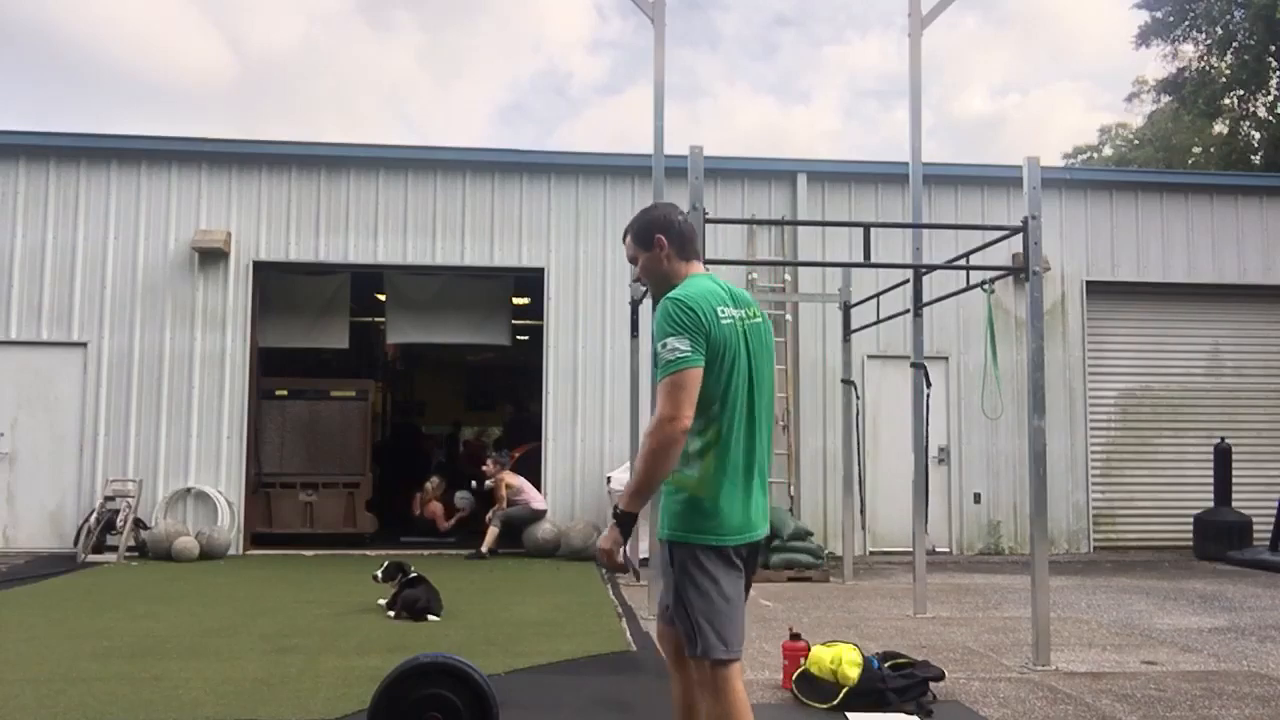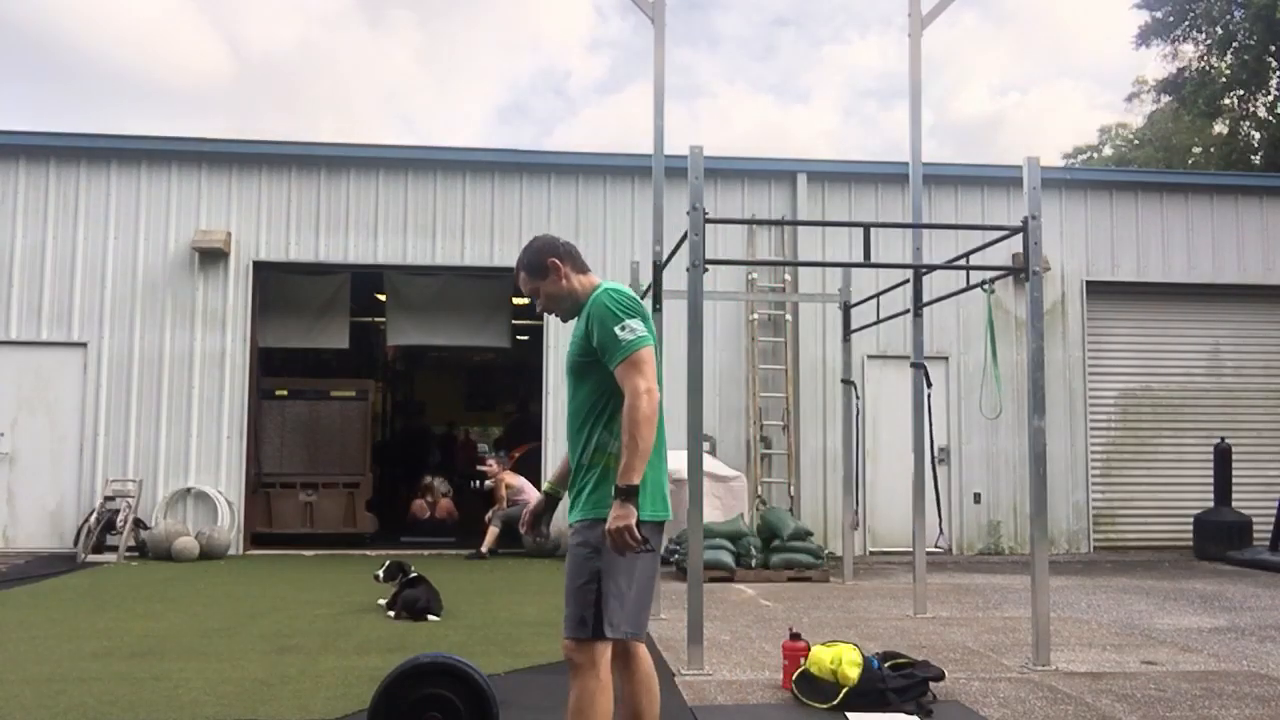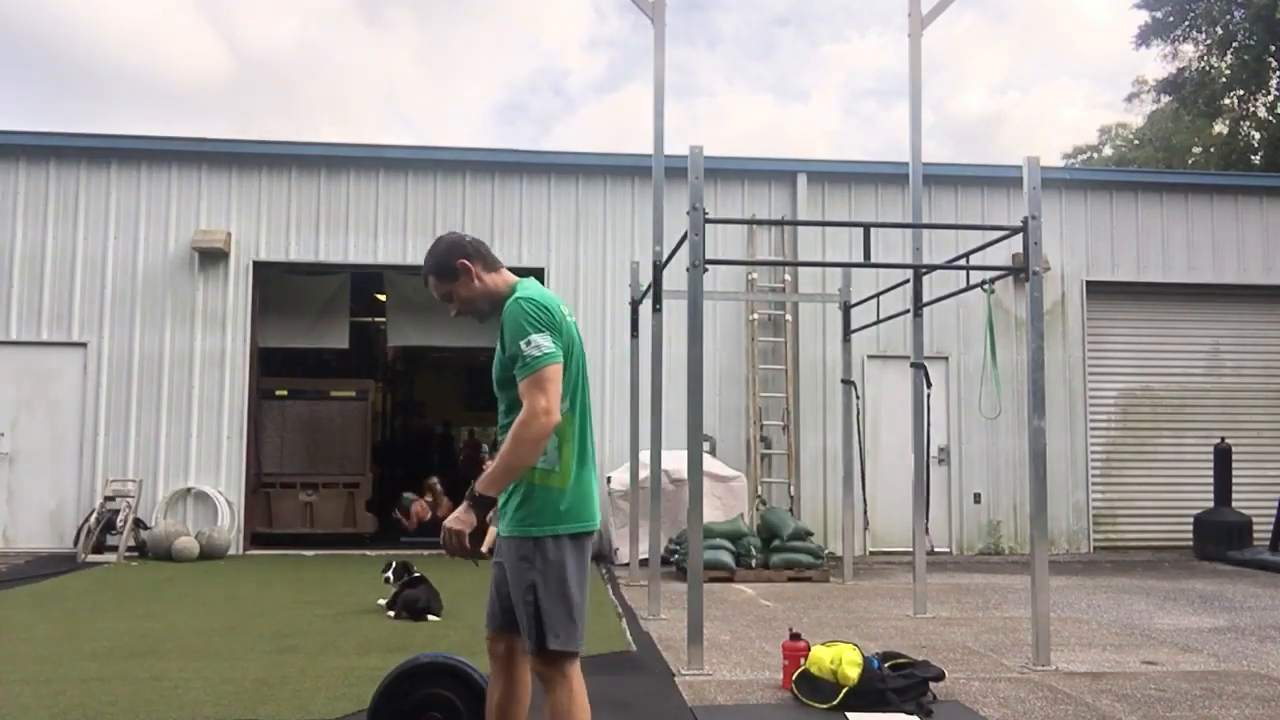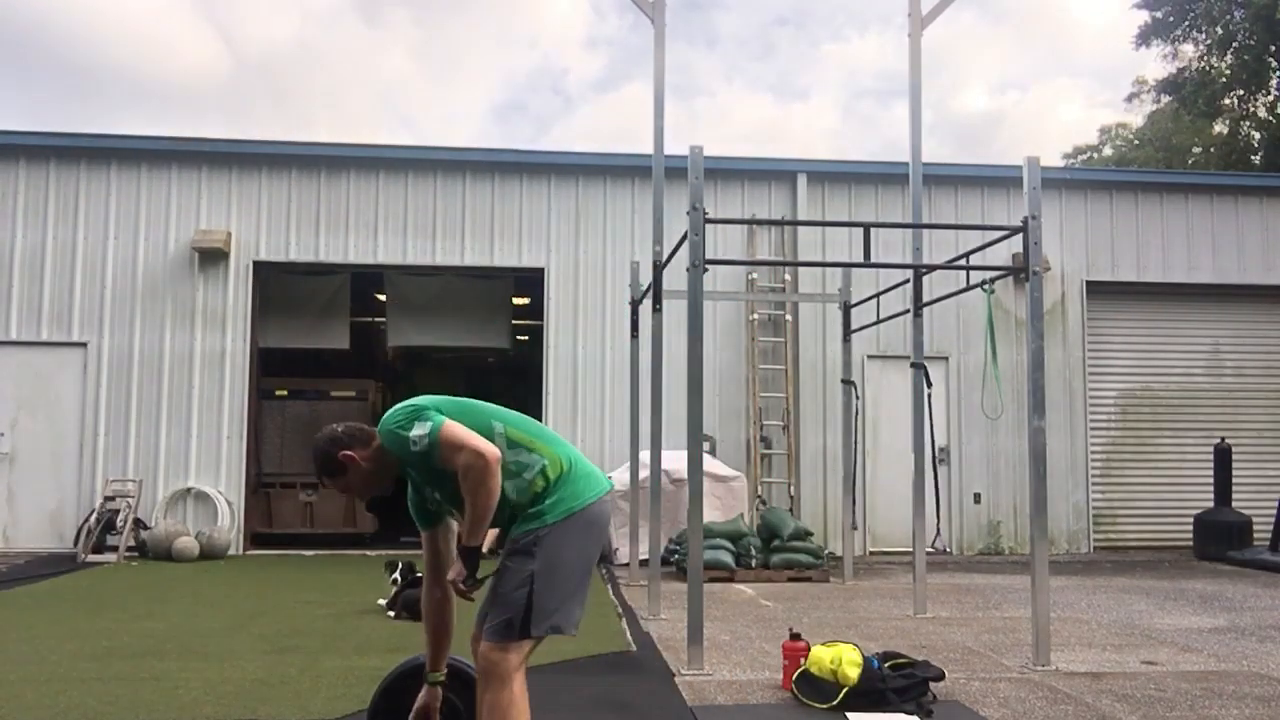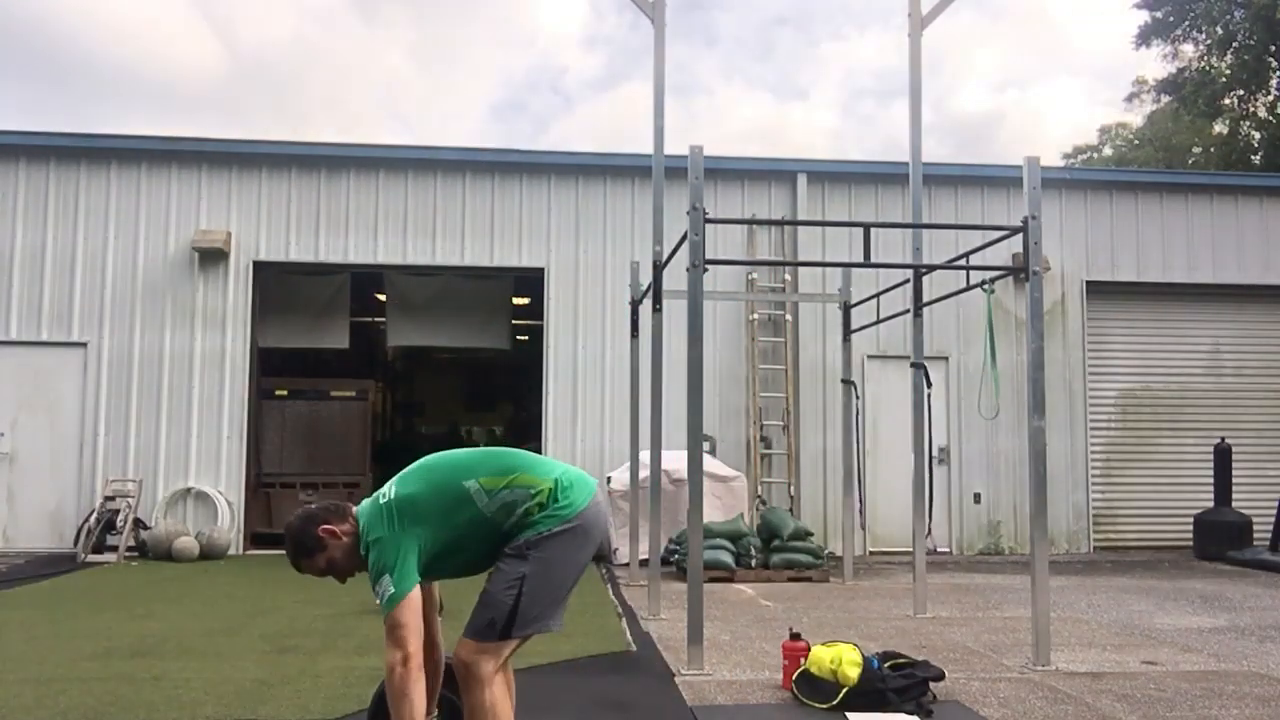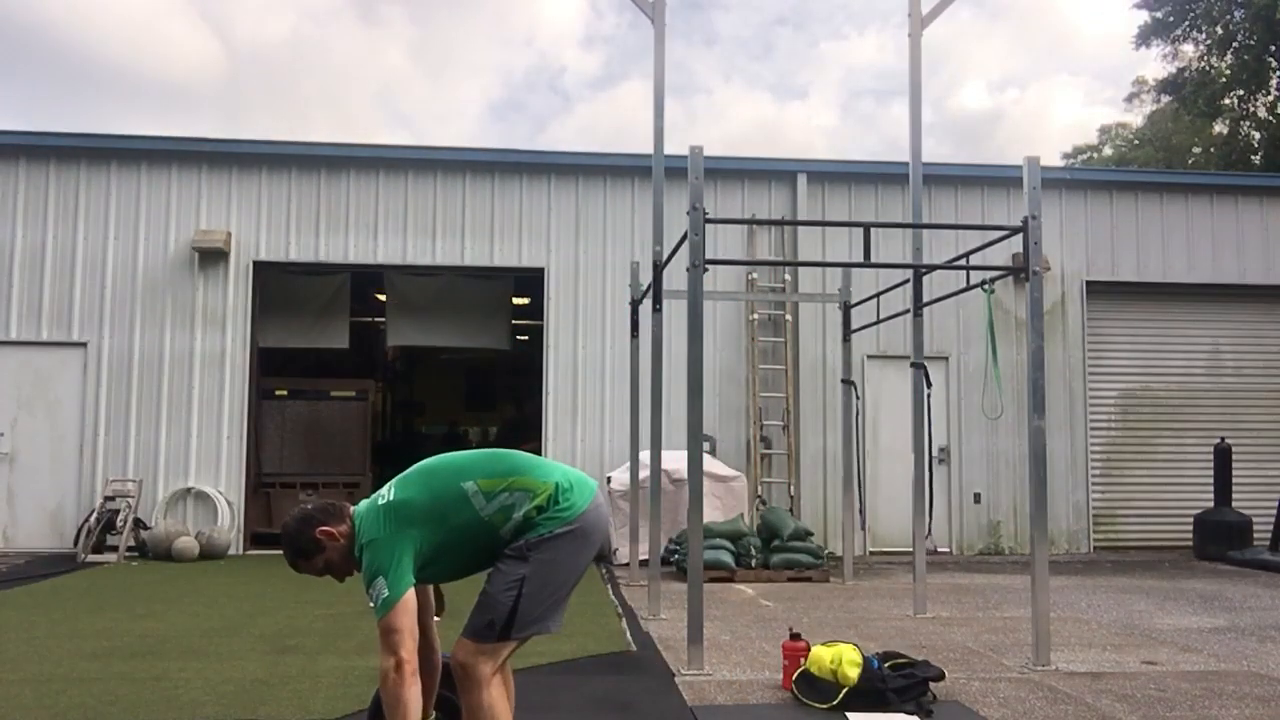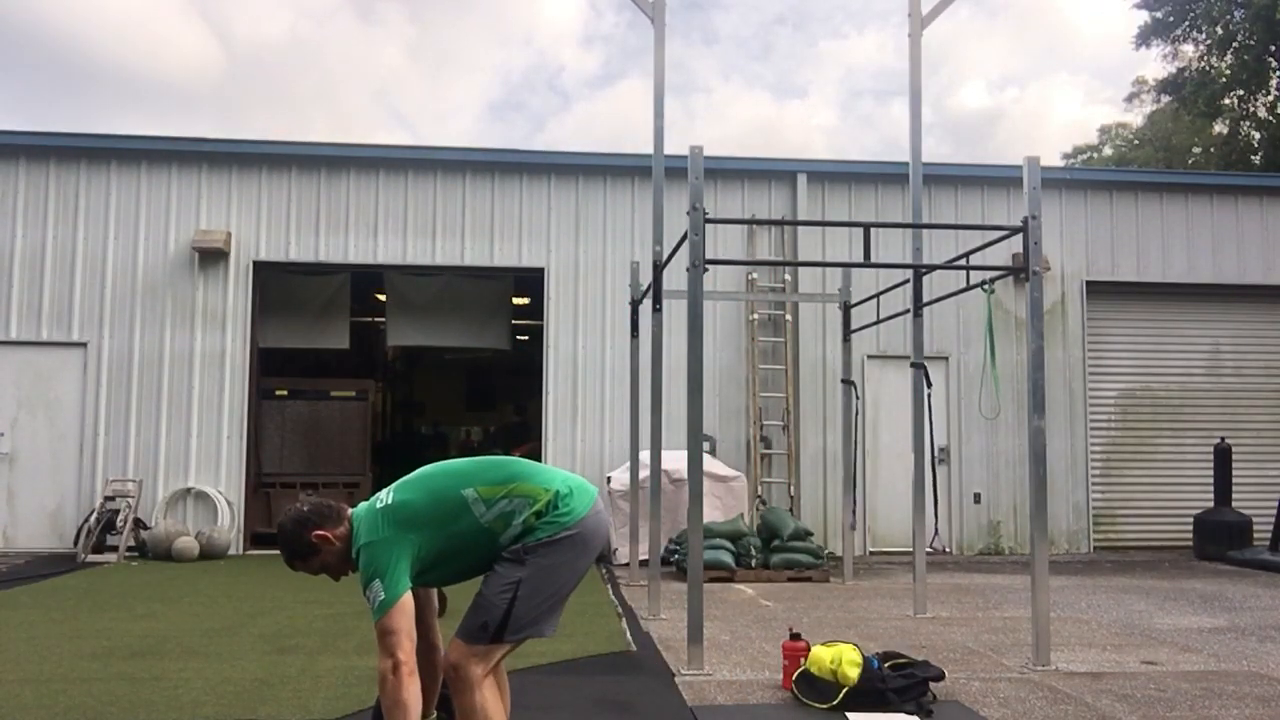
dt=0.7s
person 1, frame 1
left shoulder: (679, 307)
right shoulder: (747, 306)
left elbow: (673, 421)
right elbow: (762, 415)
left wrist: (622, 519)
left hip: (699, 515)
right hip: (743, 512)
left knee: (715, 664)
right knee: (675, 635)
person 1, frame 2
left shoulder: (609, 303)
right shoulder: (598, 314)
left elbow: (643, 396)
left wrist: (624, 497)
right wrist: (547, 494)
left hip: (614, 506)
right hip: (610, 503)
left knee: (587, 650)
right knee: (624, 642)
person 1, frame 3
left shoulder: (524, 308)
right shoulder: (533, 307)
left elbow: (541, 415)
left wrist: (474, 503)
right wrist: (492, 503)
left hip: (546, 514)
right hip: (527, 512)
left knee: (553, 661)
right knee: (504, 647)
person 1, frame 4
left shoulder: (397, 429)
right shoulder: (420, 482)
left elbow: (482, 458)
right elbow: (437, 583)
left wrist: (468, 554)
right wrist: (434, 681)
left hip: (567, 505)
right hip: (563, 507)
left knee: (499, 659)
right knee: (491, 649)
person 1, frame 5
left shoulder: (385, 535)
right shoulder: (395, 518)
left elbow: (405, 660)
right elbow: (425, 641)
left hip: (563, 514)
right hip: (575, 506)
left knee: (476, 661)
right knee: (490, 653)
person 1, frame 6
left shoulder: (380, 539)
right shoulder: (393, 519)
left elbow: (400, 663)
right elbow: (422, 643)
left hip: (563, 516)
right hip: (575, 505)
left knee: (474, 662)
right knee: (488, 653)
person 1, frame 7
left shoulder: (379, 542)
right shoulder: (390, 522)
left elbow: (399, 664)
right elbow: (426, 645)
left hip: (562, 522)
right hip: (575, 510)
left knee: (466, 665)
right knee: (482, 654)
